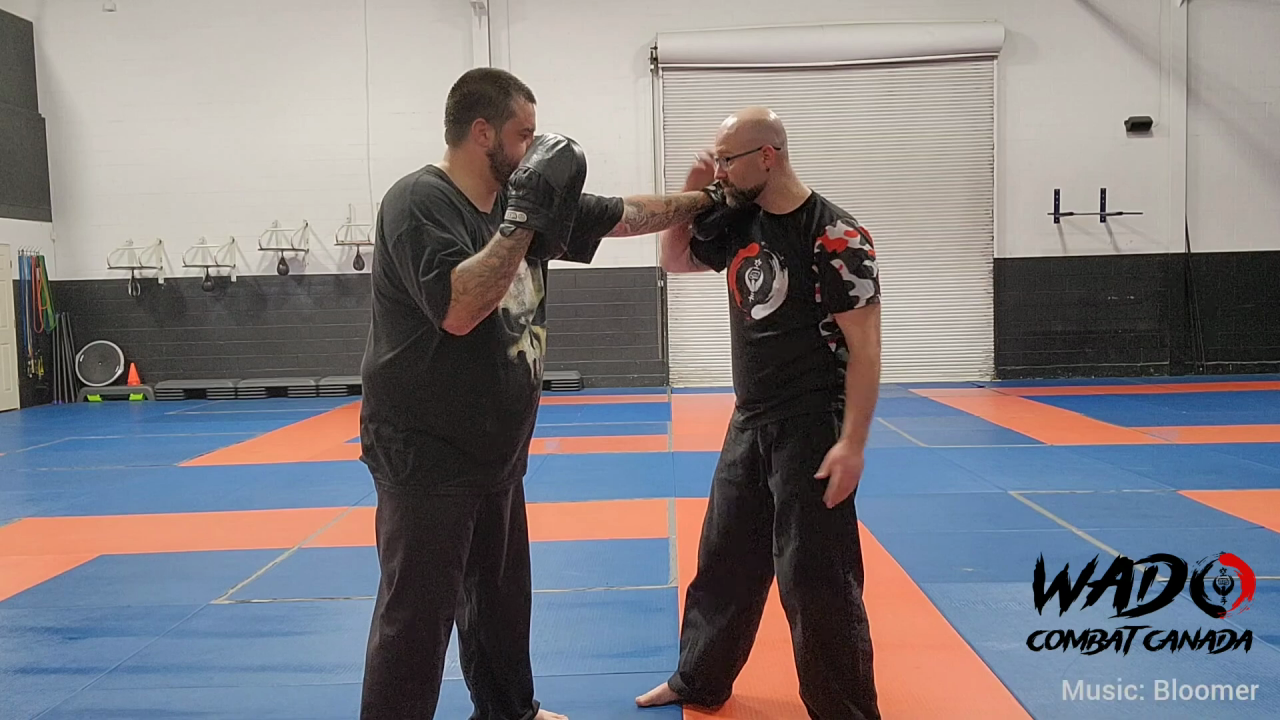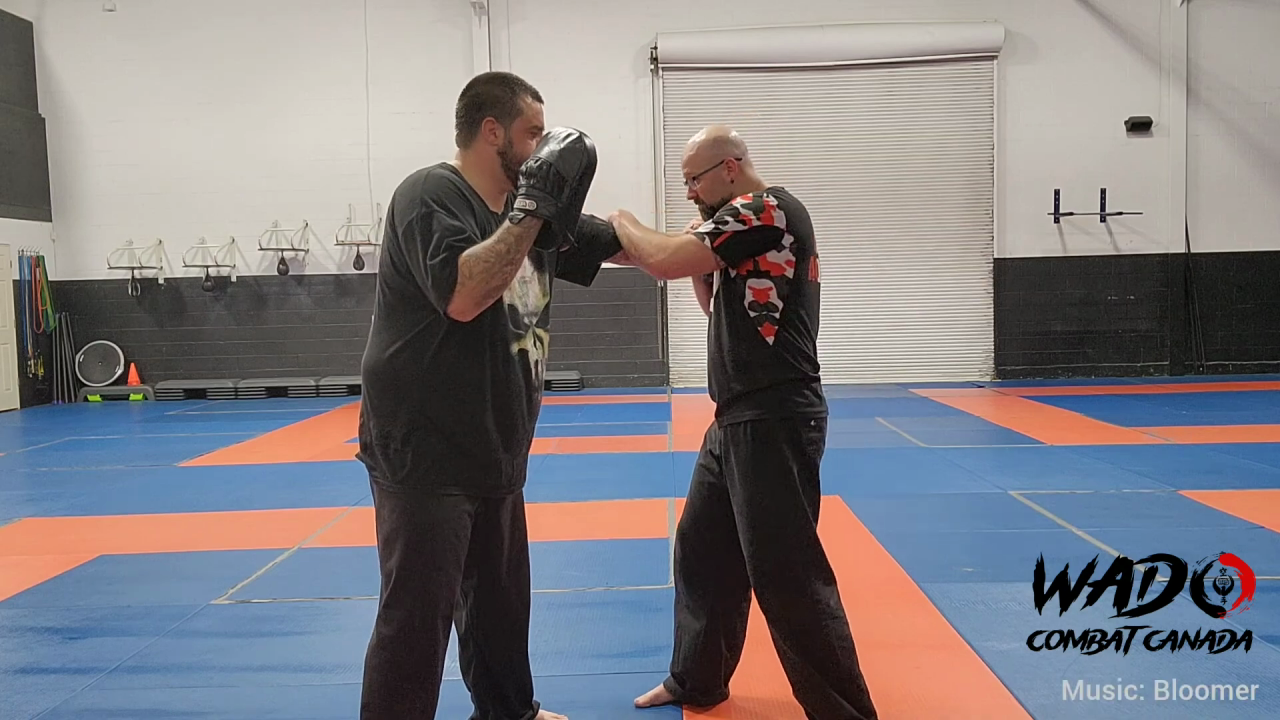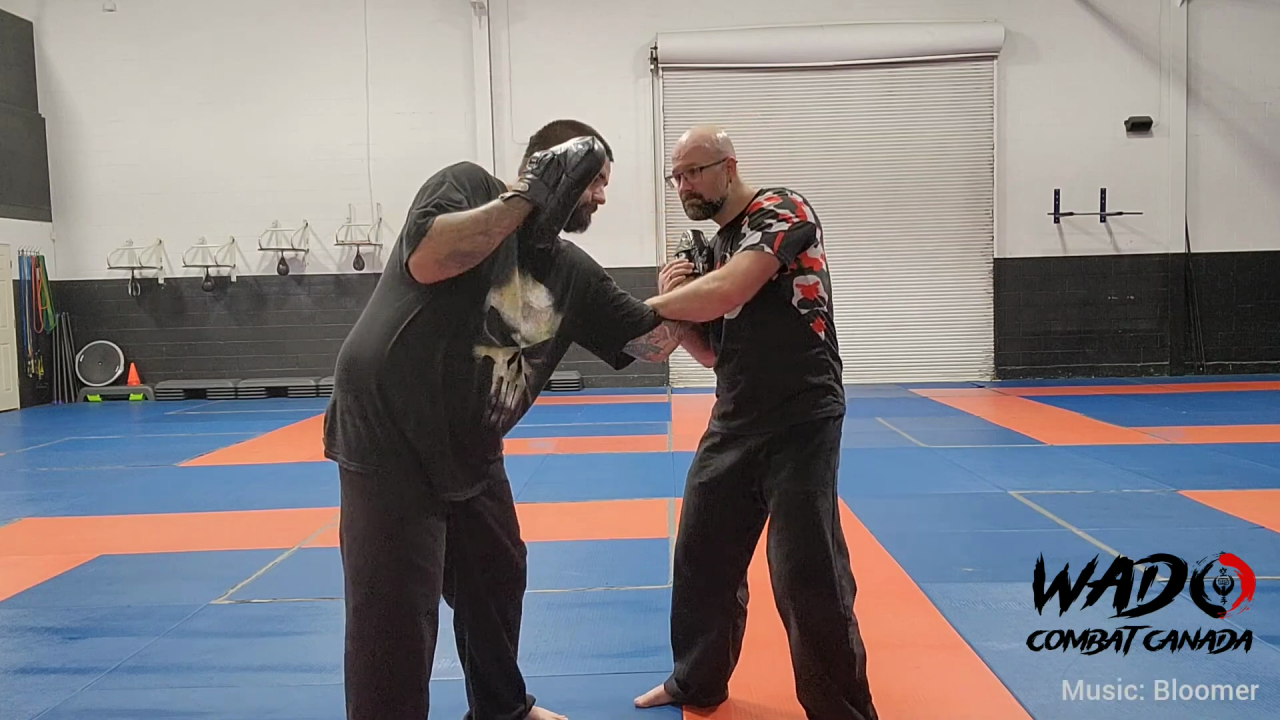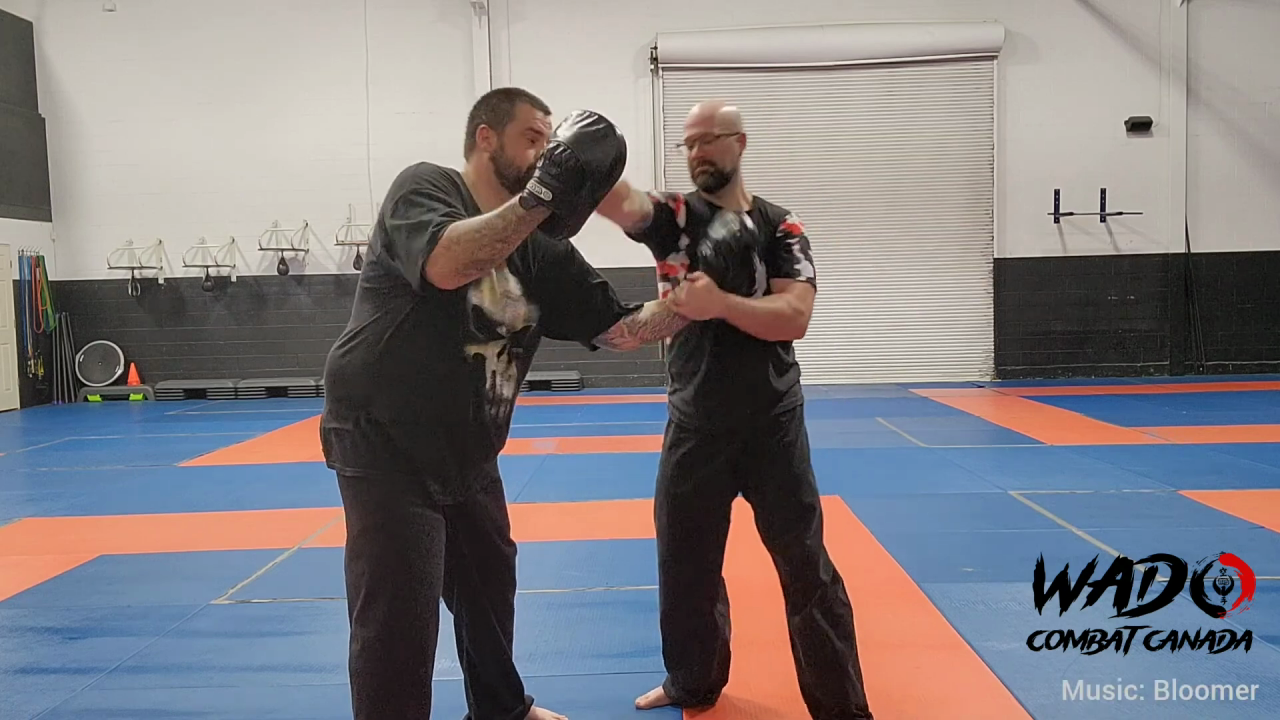
dt=1s
person 1, frame 1
left shoulder: (517, 198)
right shoulder: (418, 202)
left elbow: (621, 215)
right elbow: (459, 310)
left wrist: (700, 200)
right wrist: (522, 220)
left hip: (493, 449)
right hip: (426, 453)
left knee: (502, 595)
right knee: (418, 614)
person 1, frame 2
left shoulder: (525, 204)
right shoulder: (430, 195)
left elbow: (621, 243)
right elbow: (464, 296)
right wrist: (531, 210)
left hip: (493, 451)
right hip: (424, 453)
left knee: (501, 597)
right knee: (418, 615)
person 1, frame 3
left shoulder: (573, 272)
right shoulder: (467, 185)
left elbow: (655, 338)
right elbow: (427, 261)
right wrist: (526, 198)
left hip: (470, 450)
right hip: (390, 437)
left knee: (497, 583)
right knee: (395, 616)
person 1, frame 4
left shoulder: (543, 248)
right shoulder: (424, 188)
left elbow: (621, 328)
right elbow: (445, 264)
right wrist: (542, 195)
left hip: (466, 451)
right hip: (385, 443)
left knee: (489, 589)
right knee: (397, 619)
person 2, frame 1
left shoulder: (834, 233)
right shoulder: (741, 220)
left elbow: (864, 345)
right elbow: (674, 259)
left wrist: (852, 442)
right wrist: (689, 196)
left hip: (811, 430)
right hip: (749, 424)
left knee: (816, 580)
right knee: (724, 561)
person 2, frame 2
left shoulder: (769, 210)
right shoulder: (746, 227)
left elbow: (663, 260)
left wrist: (623, 221)
right wrist: (702, 265)
left hip: (775, 422)
right hip: (738, 419)
left knee: (786, 575)
right knee: (703, 553)
person 2, frame 3
left shoulder: (781, 210)
right shoulder: (709, 247)
left elbow: (727, 292)
left wrist: (654, 305)
right wrist: (676, 301)
left hip: (800, 425)
right hip: (732, 425)
left knee: (809, 580)
right knee: (701, 560)
person 2, frame 4
left shoulder: (780, 226)
right shoulder: (672, 214)
left elbow: (792, 319)
right elbow: (617, 199)
left wrist: (721, 303)
left hip: (770, 422)
right hip: (694, 424)
left knee: (805, 566)
right knee: (685, 562)
